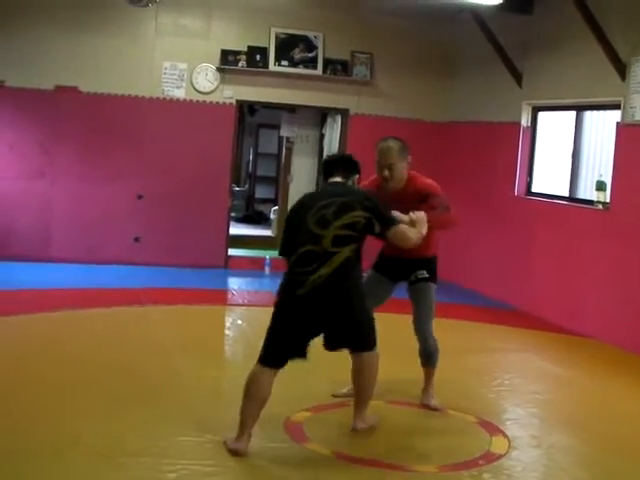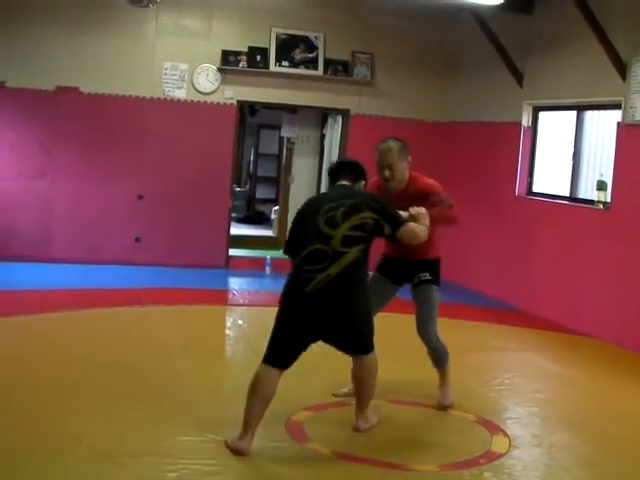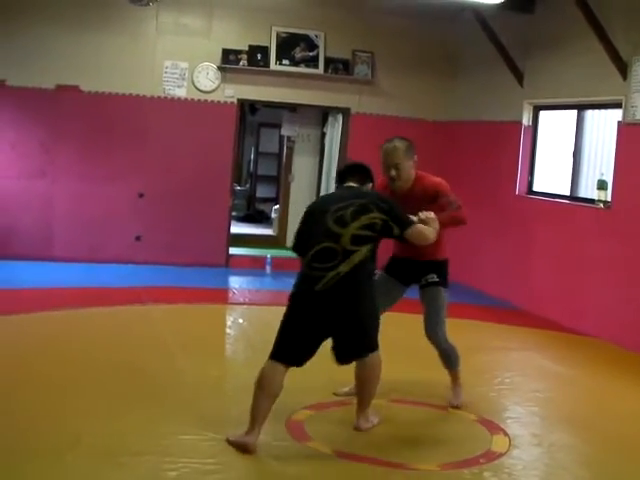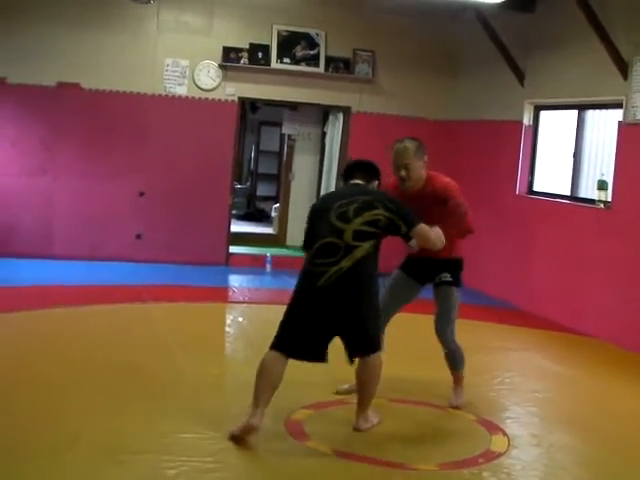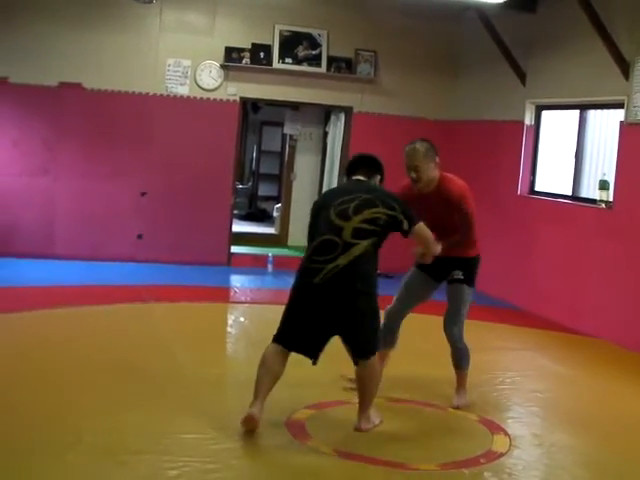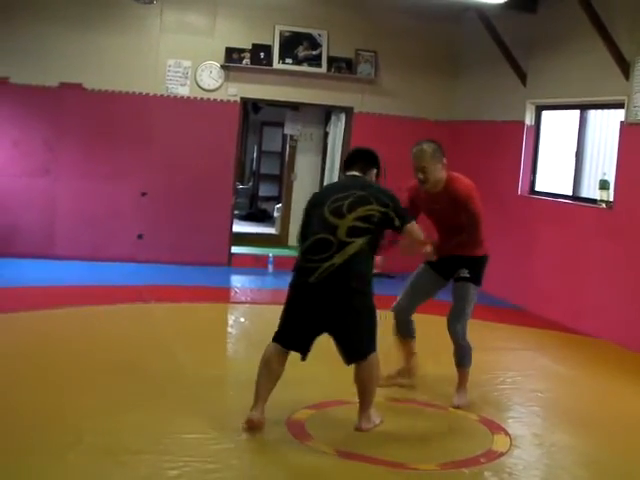
dt=0.1s
person 1, frame 1
left shoulder: (302, 204)
right shoulder: (363, 200)
right elbow: (407, 240)
right wrist: (421, 223)
left hip: (296, 294)
right hip: (342, 295)
left knee: (268, 363)
right knee: (365, 348)
left ankle: (242, 438)
right ankle: (361, 416)
person 1, frame 2
left shoulder: (309, 206)
right shoulder: (372, 202)
right elbow: (415, 237)
right wrist: (423, 220)
left hip: (301, 293)
right hip: (347, 295)
left knee: (273, 363)
right knee: (364, 352)
left ankle: (245, 437)
right ankle: (362, 416)
person 1, frame 3
left shoulder: (317, 206)
right shoulder: (379, 203)
left elbow: (301, 252)
right elbow: (422, 238)
right wrist: (431, 223)
left hip: (310, 291)
right hip: (355, 294)
left knee: (280, 359)
right knee: (366, 352)
left ankle: (252, 433)
right ankle: (363, 416)
person 1, frame 4
left shoulder: (323, 203)
right shoulder: (385, 202)
right elbow: (431, 240)
right wrist: (437, 234)
left hip: (313, 287)
right hip: (357, 290)
left knee: (280, 350)
right knee: (370, 351)
left ankle: (255, 416)
right ankle: (363, 416)
person 1, frame 5
left shoulder: (325, 199)
right shoulder: (386, 200)
right elbow: (427, 240)
right wrist: (434, 248)
left hip: (311, 282)
right hip: (355, 287)
left knee: (282, 345)
right knee: (367, 352)
left ankle: (256, 407)
right ankle: (365, 416)
person 1, frame 6
left shoulder: (320, 196)
right shoulder: (381, 196)
right elbow: (417, 237)
right wrist: (419, 247)
left hip: (306, 281)
right hip: (350, 286)
left knee: (281, 344)
right knee: (365, 352)
left ankle: (257, 410)
right ankle: (366, 415)
person 2, frame 1
left shoulder: (425, 188)
right shoulder: (371, 188)
left elbow: (448, 218)
left wrist: (409, 220)
left hip: (421, 262)
right hip: (389, 258)
left knee: (423, 330)
left ankle: (428, 390)
person 2, frame 2
left shoulder: (426, 187)
right shoulder: (374, 189)
left elbow: (452, 214)
left hip: (425, 263)
right hip: (392, 260)
left knee: (427, 332)
left ankle: (445, 385)
person 2, frame 3
left shoulder: (433, 187)
right shoulder: (381, 190)
left elbow: (461, 215)
left hip: (433, 264)
right hip: (400, 261)
left knee: (435, 333)
left ankle: (457, 385)
person 2, frame 4
left shoulder: (444, 188)
right shoulder: (394, 190)
left elbow: (466, 225)
left hip: (447, 263)
right hip: (416, 260)
left knee: (444, 333)
right knee: (377, 315)
left ankle: (459, 387)
person 2, frame 5
left shoulder: (456, 190)
right shoulder: (408, 191)
left elbow: (469, 236)
left hip: (463, 262)
right hip: (432, 258)
left knee: (453, 331)
right knee: (393, 313)
left ankle: (461, 389)
person 2, frame 6
left shoulder: (464, 190)
right shoulder: (417, 191)
left elbow: (475, 236)
left wrist: (437, 248)
left hip: (470, 259)
right hip: (442, 256)
left knee: (456, 326)
right knee: (400, 309)
left ankle: (462, 388)
right ankle: (408, 369)
